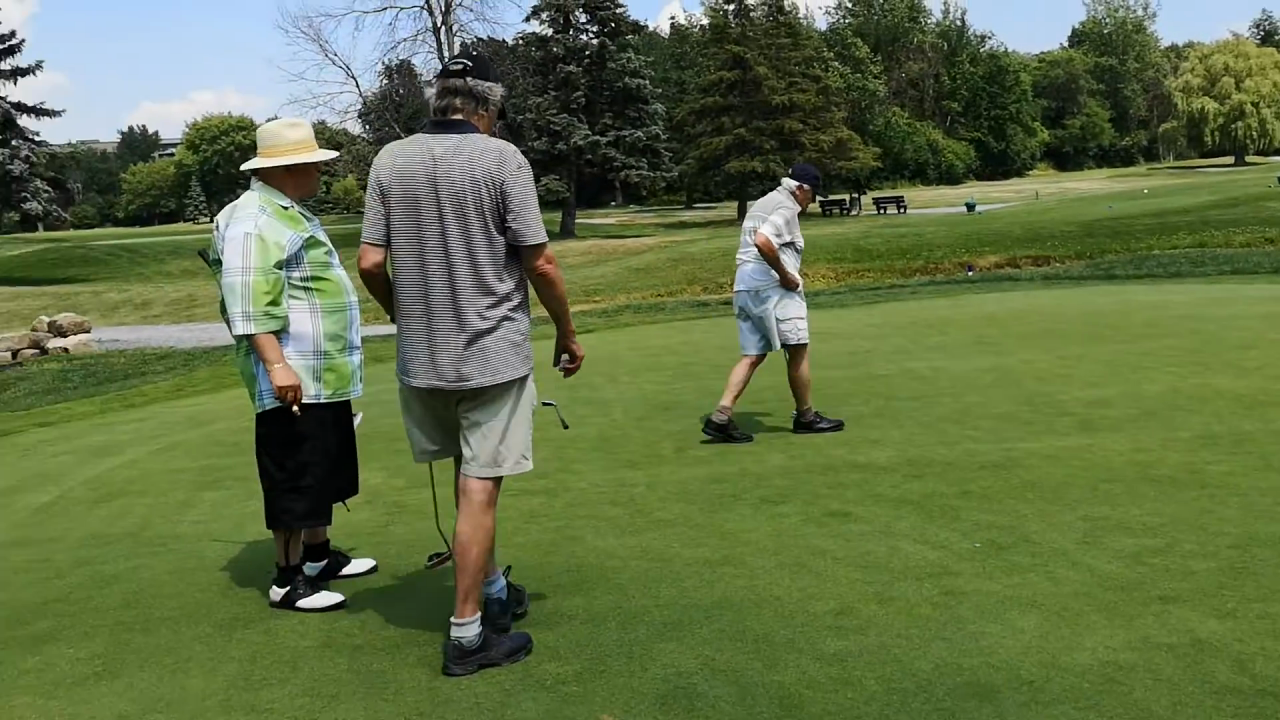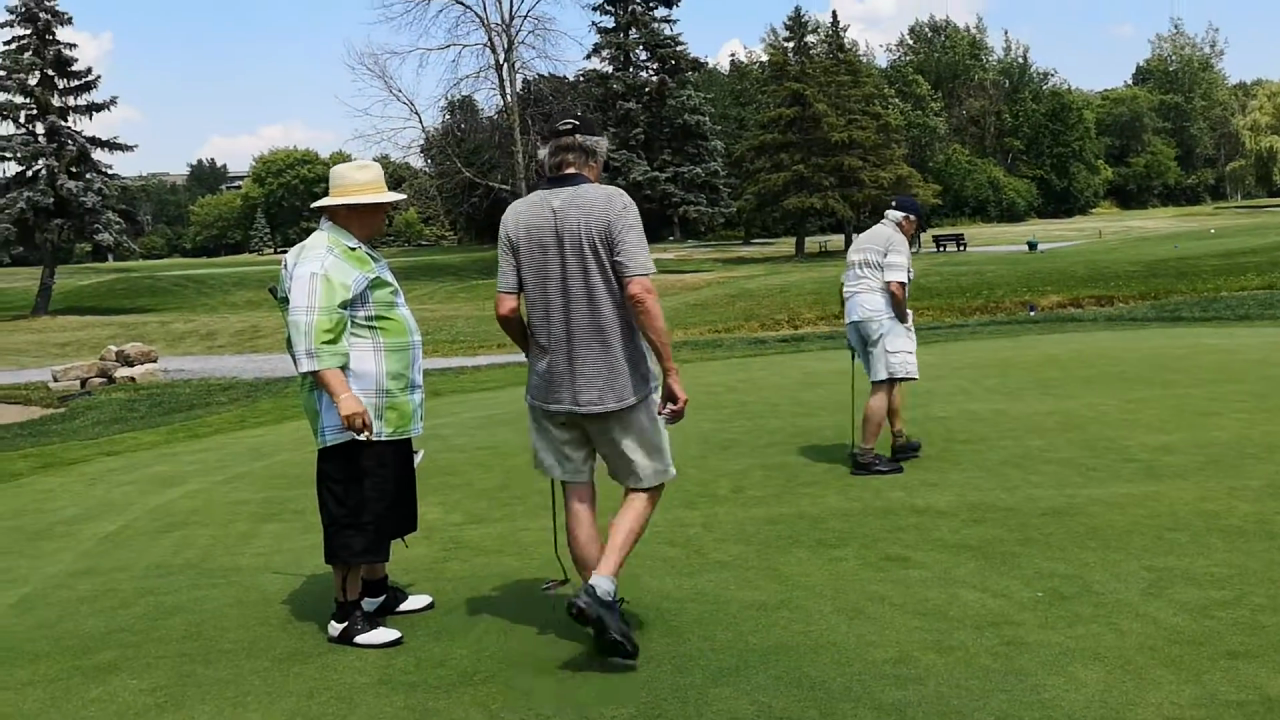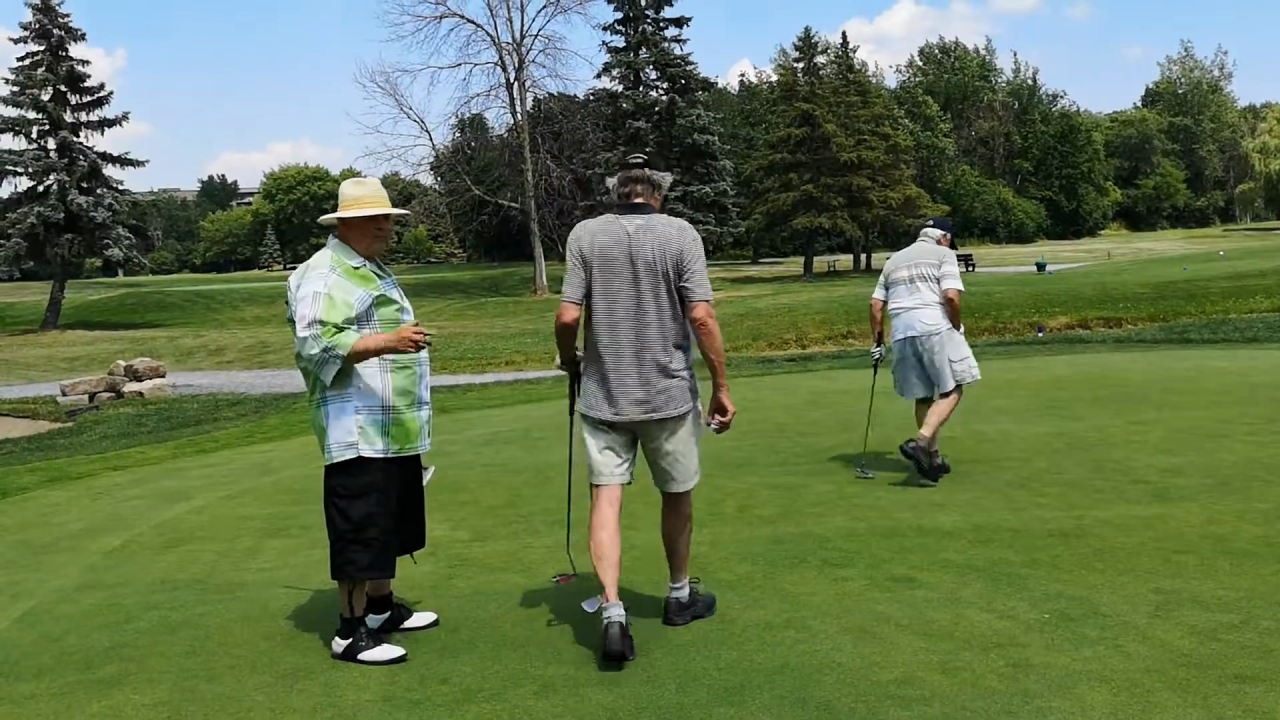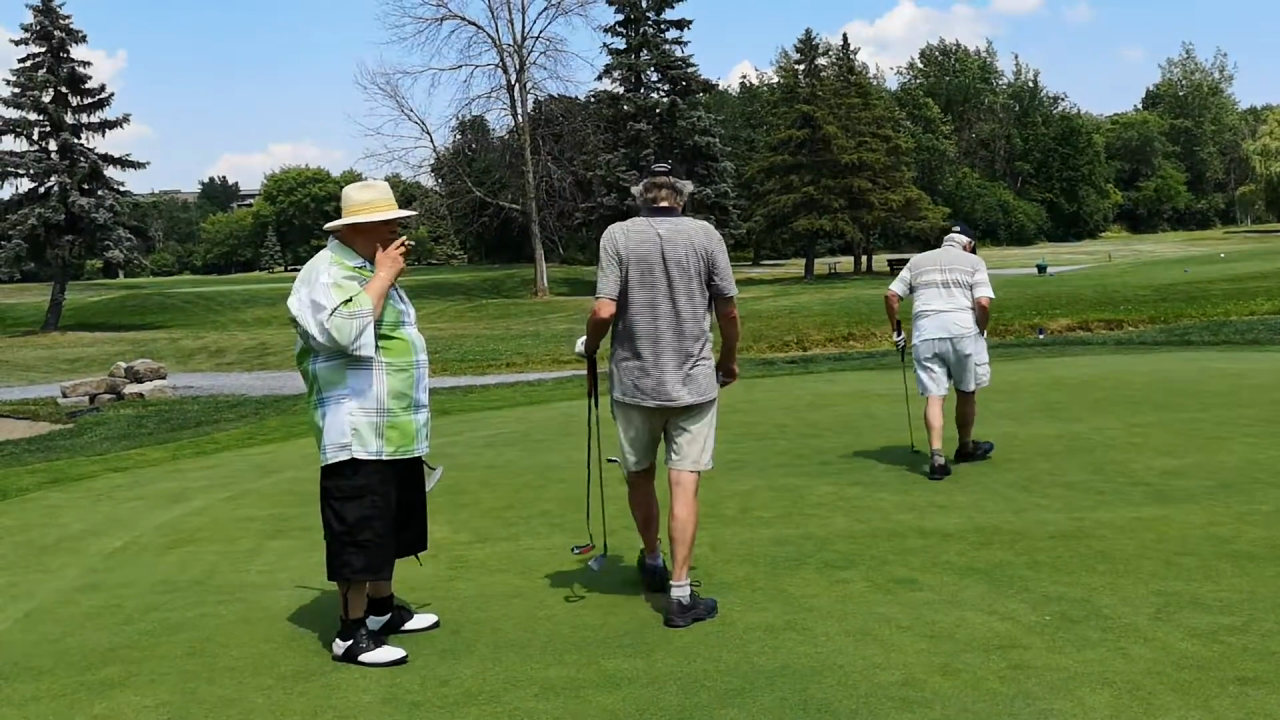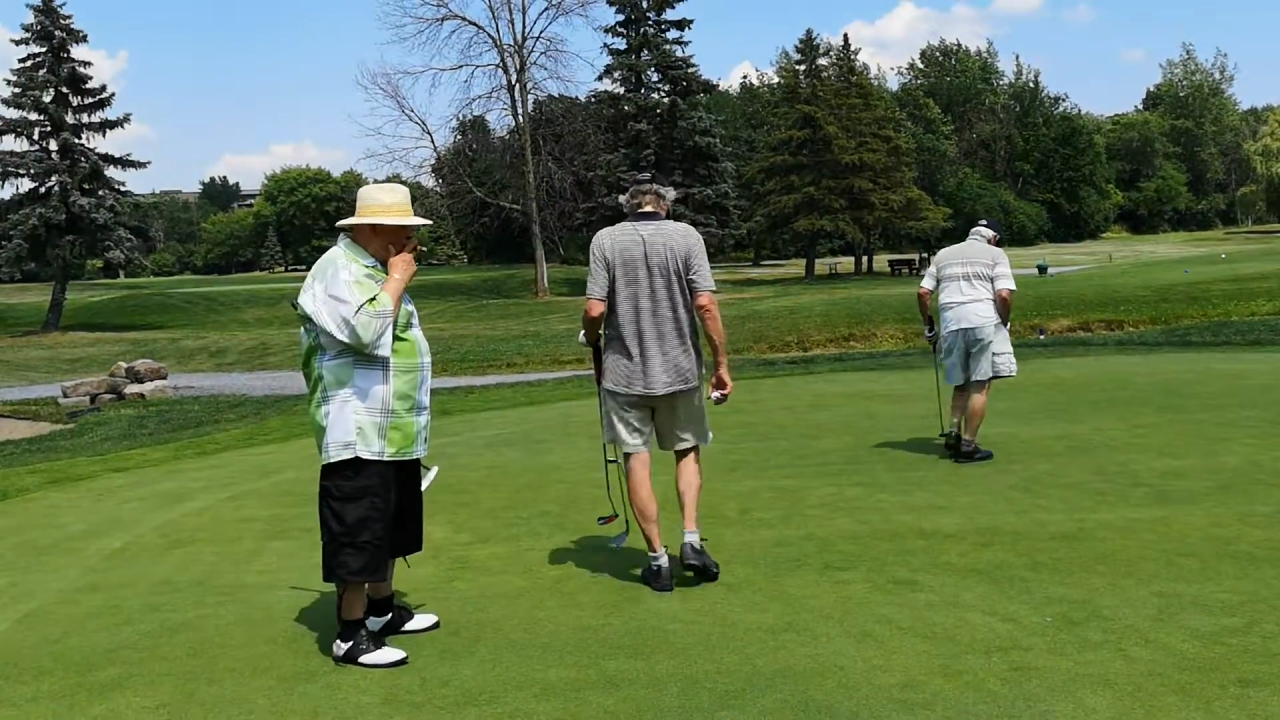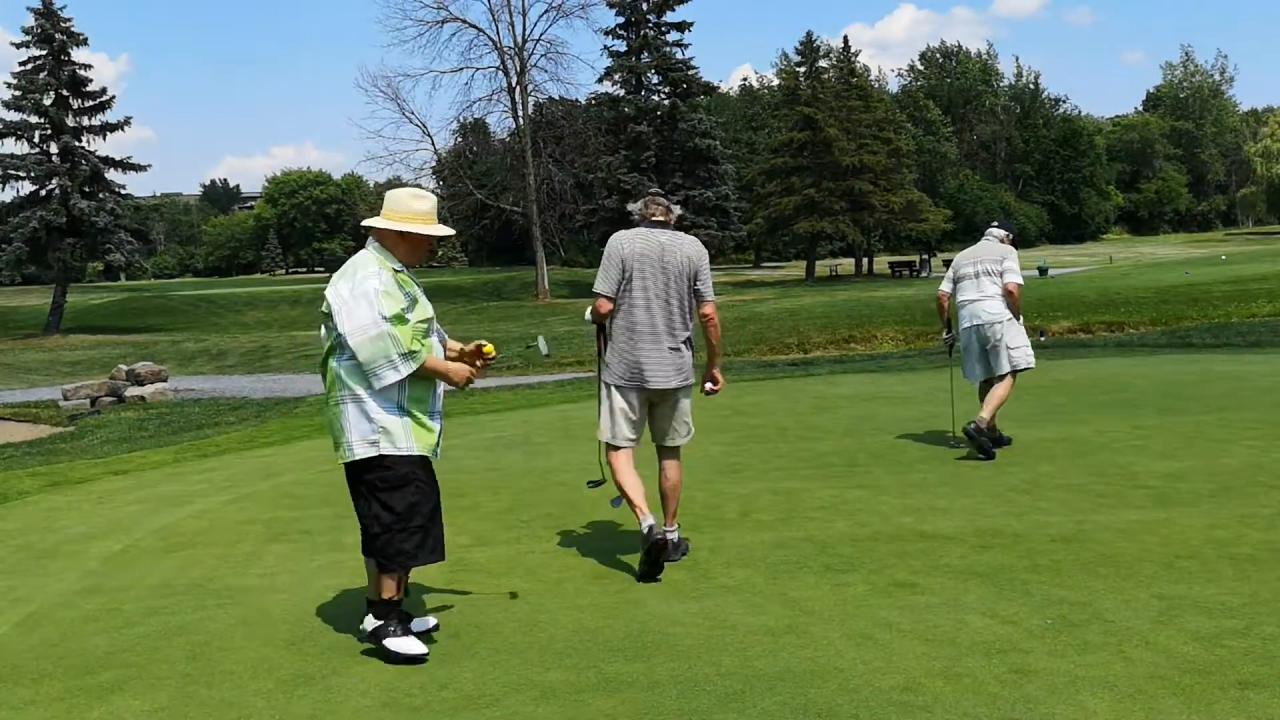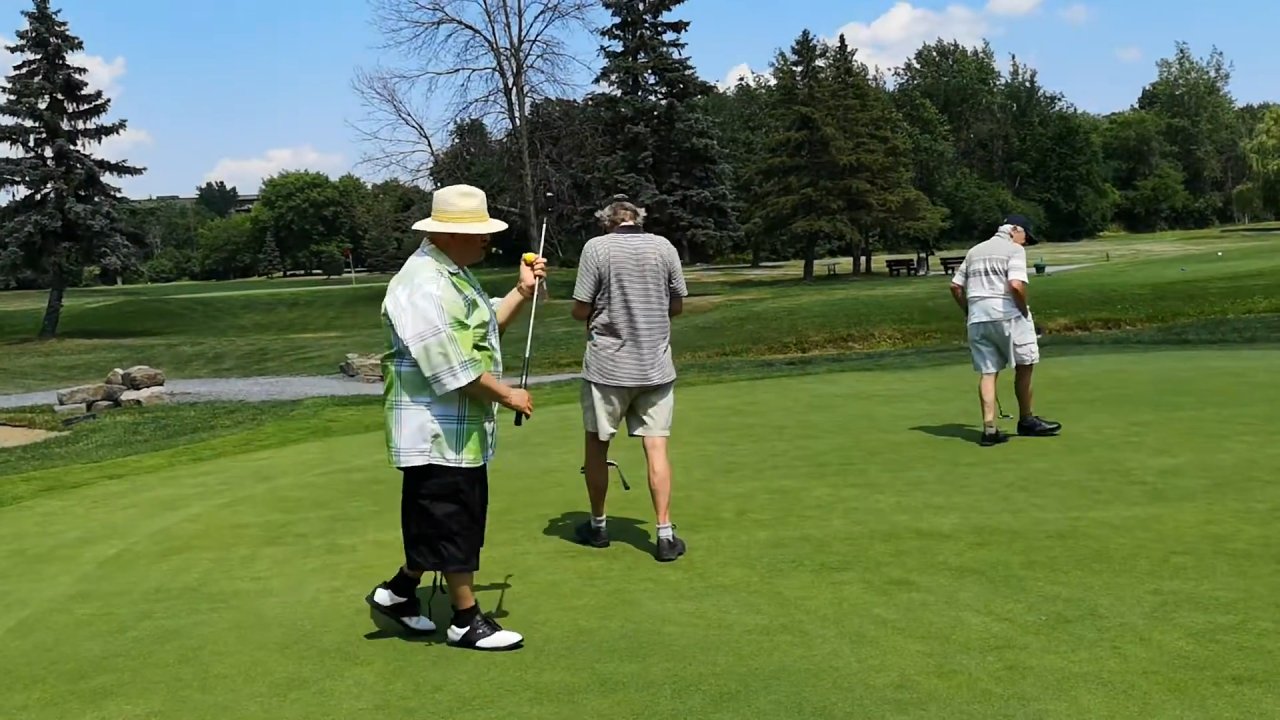
dt=0.5s
person 1, frame 1
left shoulder: (290, 213)
right shoulder: (253, 219)
right elbow: (249, 303)
left wrist: (334, 364)
right wrist: (276, 365)
left hip: (323, 375)
right hip: (292, 378)
left knee: (322, 474)
right knee: (294, 480)
left ankle: (319, 557)
right ankle: (288, 580)
person 1, frame 2
left shoulder: (358, 253)
right shoulder: (321, 259)
right elbow: (313, 338)
right wrist: (343, 395)
left hip: (387, 411)
right hip: (355, 413)
left knee: (380, 508)
right knee: (354, 513)
left ankle: (377, 591)
right ankle: (347, 615)
person 1, frame 3
left shoulder: (372, 269)
right shoulder: (324, 274)
right elbow: (319, 343)
right wrist: (387, 341)
left hip: (394, 426)
right hip: (359, 429)
left knee: (386, 522)
right knee: (360, 529)
left ankle: (381, 608)
right ankle: (351, 632)
person 1, frame 4
left shoulder: (370, 269)
right shoulder: (327, 271)
right elbow: (348, 331)
right wrist: (383, 277)
left hip: (394, 429)
right hip: (356, 430)
left knee: (388, 523)
right knee: (359, 529)
left ankle: (382, 609)
right ankle: (352, 633)
person 1, frame 5
left shoulder: (373, 269)
right shoulder: (339, 270)
right elbow: (368, 331)
right wrist: (398, 281)
left hip: (393, 428)
right hip: (358, 431)
left knee: (389, 524)
right knee: (357, 529)
left ankle: (383, 609)
right ankle: (351, 634)
person 1, frame 6
left shoulder: (395, 274)
right shoulder: (366, 276)
left elbow: (414, 339)
right elbow: (386, 351)
left wrist: (459, 351)
right wrist: (445, 370)
left hip: (399, 422)
right hip: (377, 424)
left knee: (391, 519)
right knee: (404, 515)
left ankle: (383, 607)
right ankle: (385, 614)
person 1, frame 7
left shoulder: (454, 273)
right shoulder: (423, 282)
left elbow: (483, 327)
right elbow: (449, 363)
left wrist: (522, 291)
right wrist: (506, 393)
left hip: (464, 425)
right hip: (436, 429)
left knee: (444, 520)
right knee: (451, 521)
left ankle: (396, 593)
right ankle: (466, 620)
person 2, frame 1
left shoulder: (390, 160)
right shoulder: (502, 159)
left elbow: (369, 263)
right elbow: (541, 264)
right wrist: (567, 333)
left hip: (422, 357)
right hip: (493, 354)
left knee: (473, 476)
right knee: (479, 488)
left ankle: (490, 589)
right ankle: (466, 633)
person 2, frame 2
left shoulder: (516, 215)
right shoulder: (613, 202)
left elbow: (506, 309)
right elbow: (640, 294)
right wrist: (671, 371)
left hip: (551, 387)
right hip: (619, 382)
left knee: (578, 499)
right knee: (646, 483)
left ankle: (599, 603)
right ankle: (601, 588)
person 2, frame 3
left shoulder: (585, 234)
right shoulder: (680, 233)
left elbow: (567, 316)
right elbow: (702, 318)
left wrist: (568, 359)
right wrist: (721, 386)
left hip: (604, 395)
right hip: (668, 394)
left knee: (606, 500)
right knee: (676, 496)
left ankle: (612, 615)
right ankle: (680, 595)
person 2, frame 4
left shoulder: (617, 235)
right shoulder: (705, 234)
left elbow: (604, 311)
right elbow: (728, 311)
left wrist: (589, 345)
right wrist: (729, 359)
left hip: (634, 381)
right hip: (692, 380)
left knee: (640, 475)
right knee: (684, 484)
left ankle: (653, 564)
right ankle: (680, 594)
person 2, frame 5
left shoulder: (606, 240)
right shoulder: (686, 236)
left elbow: (595, 311)
right elbow: (706, 305)
left wrist: (590, 337)
right wrist: (721, 364)
left hip: (624, 373)
right hip: (679, 371)
left knee: (638, 464)
right knee: (688, 454)
left ankle: (658, 561)
right ankle: (692, 544)
person 2, frame 6
left shoulder: (621, 241)
right shoulder: (693, 247)
left elbow: (604, 307)
right elbow: (708, 313)
left wrist: (592, 316)
right wrist: (714, 364)
left hip: (625, 368)
right hip: (676, 368)
left knee: (619, 452)
right knee: (670, 453)
left ankle: (648, 526)
right ankle: (670, 535)
person 2, frame 7
left shoulder: (596, 248)
right shoulder: (664, 247)
left elbow: (580, 311)
right elbow: (677, 307)
left wrist: (600, 312)
left hip: (607, 366)
right hip: (656, 365)
left knee: (597, 443)
right knee: (656, 444)
left ankle: (597, 525)
right ankle: (665, 533)
person 3, frame 1
left shoulder: (763, 203)
right shoulder: (786, 208)
right elbow: (763, 242)
right wrist: (786, 274)
left hip: (746, 286)
right hip: (771, 286)
left knee: (753, 355)
right knee: (797, 351)
left ankle: (721, 418)
right ankle: (805, 417)
person 3, frame 2
left shoulder: (862, 238)
right shoulder: (897, 240)
left elbow: (846, 284)
right elbow: (895, 287)
right wrist: (904, 318)
left hip: (855, 316)
right hip: (882, 316)
left knee: (889, 381)
right knee: (885, 385)
left ankle: (900, 442)
right ankle: (865, 456)
person 3, frame 3
left shoulder: (894, 260)
right shoulder: (944, 254)
left elbow: (875, 304)
right elbow: (952, 296)
left wrist: (878, 341)
right wrist: (957, 327)
left hip: (902, 334)
right hip: (935, 329)
left knee: (924, 398)
right knee: (951, 393)
left ankle: (933, 460)
right ankle: (920, 442)
person 3, frame 4
left shoulder: (917, 261)
right shoulder: (974, 261)
left elbow: (891, 296)
right elbow: (983, 303)
left wrist: (896, 330)
right wrist: (980, 331)
left hip: (926, 335)
right hip: (962, 332)
left knee: (934, 397)
right knee: (966, 392)
left ankle: (937, 458)
right ankle: (966, 447)
person 3, frame 5
left shoulder: (943, 254)
right shoulder: (996, 254)
left elbow: (923, 293)
right elbow: (1004, 295)
left wrist: (929, 325)
right wrist: (1003, 323)
left hip: (951, 325)
right hip: (984, 323)
left knee: (962, 384)
right knee: (980, 385)
left ankle: (955, 432)
right ankle: (967, 446)
person 3, frame 6
left shoulder: (961, 257)
right shoulder: (1006, 251)
left elbow: (942, 295)
right elbow: (1011, 289)
left wrist: (947, 327)
right wrist: (1017, 318)
left hip: (968, 323)
right hip: (998, 319)
left knee: (986, 379)
right knee: (1006, 377)
left ankle: (992, 434)
right ankle: (979, 424)
person 3, frame 7
left shoulder: (974, 251)
right shoulder: (1014, 250)
left elbow: (955, 286)
right elbow: (1016, 285)
left wrist: (968, 312)
right wrist: (1025, 312)
left hip: (978, 318)
right hip: (1008, 315)
left knee: (988, 372)
right knee: (1024, 367)
left ankle: (989, 429)
right ankle: (1027, 420)
